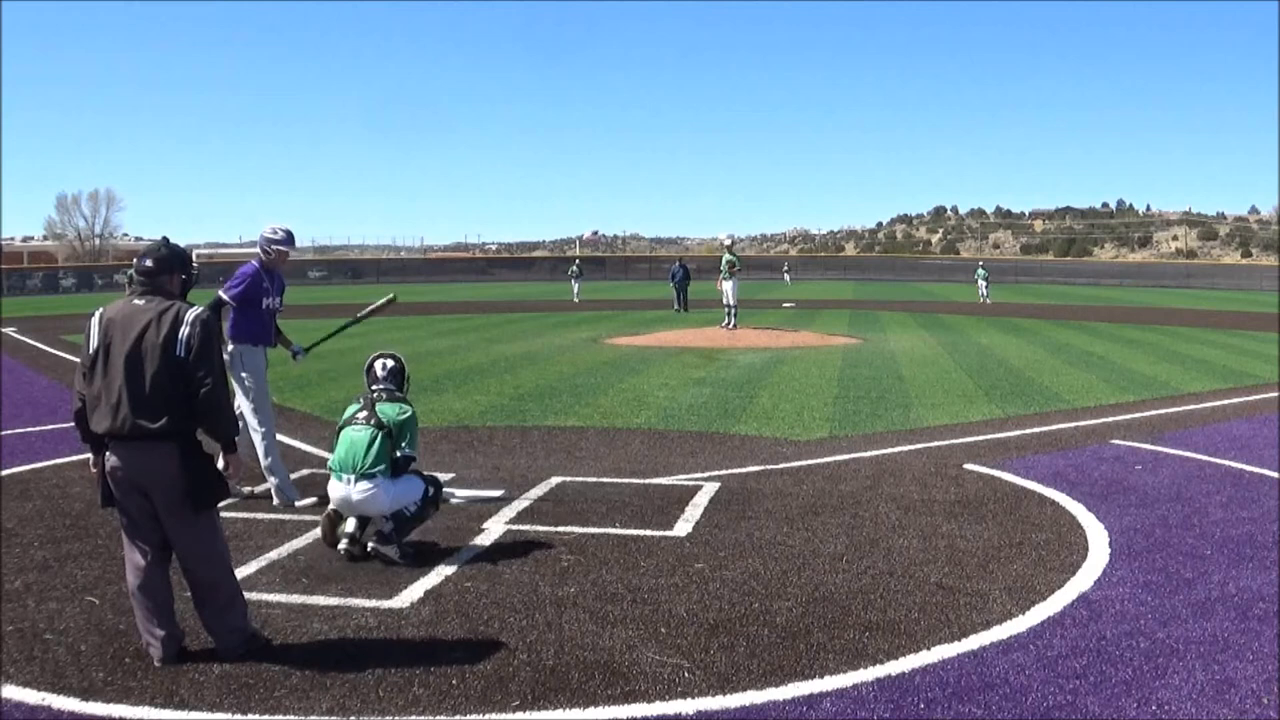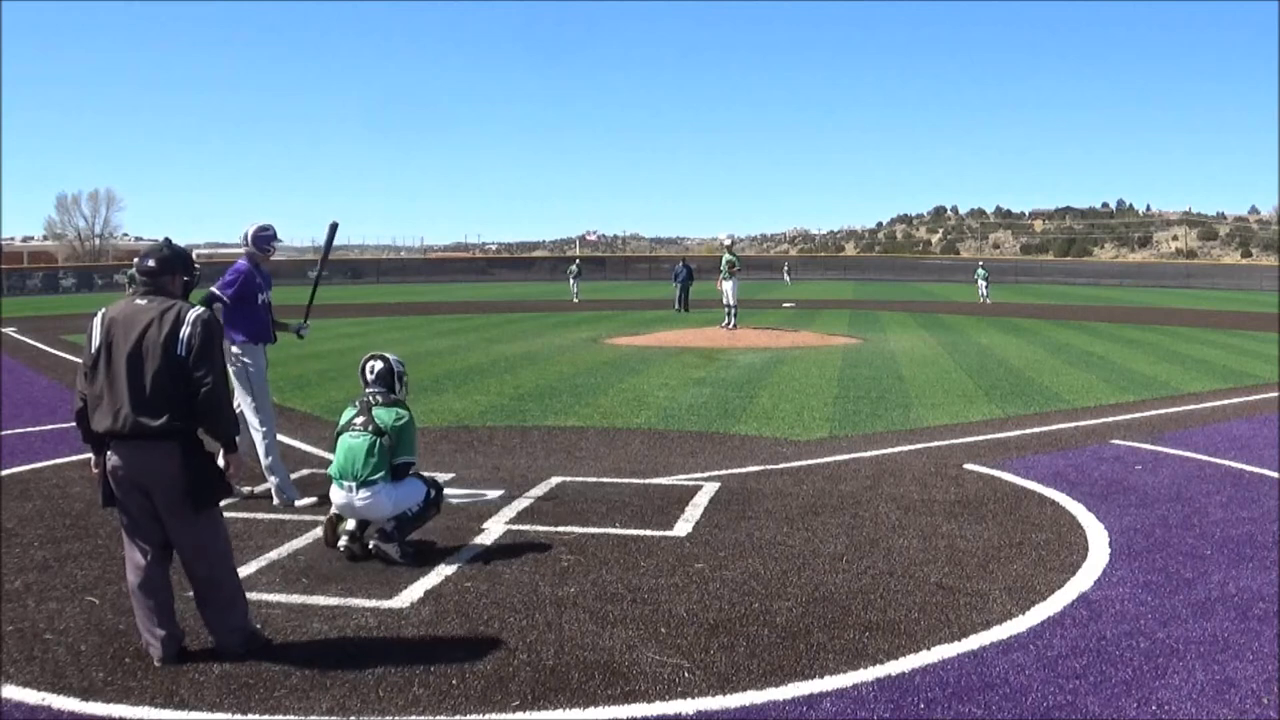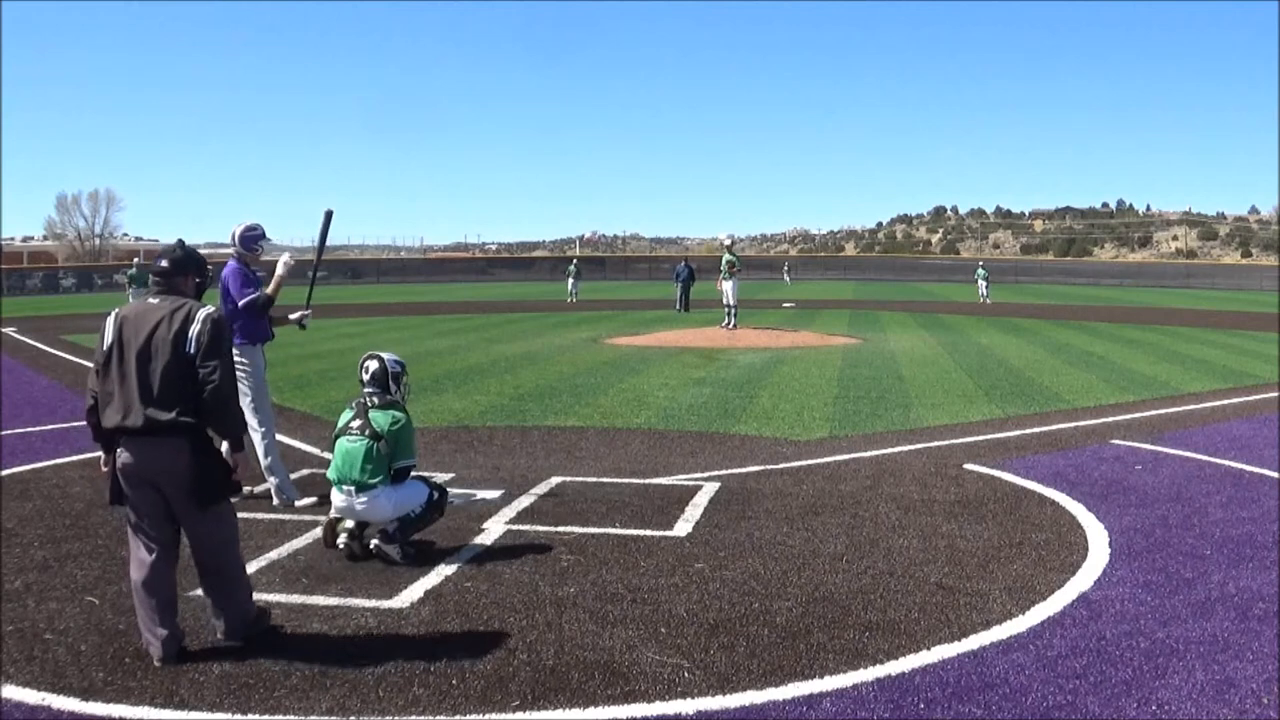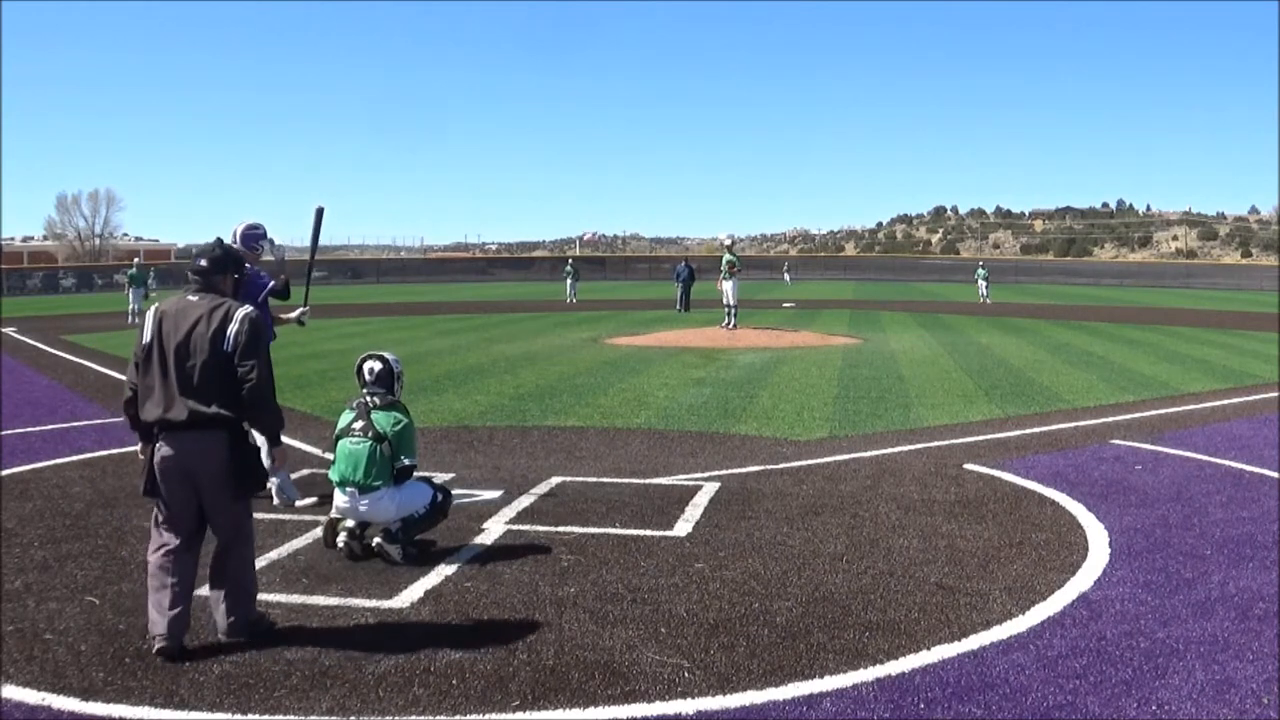
dt=0.4s
person 1, frame 1
left shoulder: (102, 320)
right shoulder: (191, 320)
left elbow: (84, 393)
right elbow: (210, 393)
left wrist: (96, 446)
right wrist: (228, 443)
left hip: (119, 455)
right hip: (173, 454)
left knee: (143, 555)
right knee: (203, 551)
left ankle: (161, 644)
right ankle: (233, 636)
person 1, frame 2
left shoulder: (104, 320)
right shoulder: (193, 320)
left elbow: (86, 393)
right elbow: (210, 392)
left wrist: (97, 446)
right wrist: (229, 443)
left hip: (121, 454)
right hip: (174, 452)
left knee: (143, 553)
right knee: (206, 548)
left ankle: (161, 644)
right ankle: (233, 635)
person 1, frame 3
left shoulder: (118, 319)
right shoulder: (203, 320)
left elbow: (98, 391)
right elbow: (218, 391)
left wrist: (107, 444)
right wrist: (235, 442)
left hip: (130, 451)
right hip: (184, 448)
left knee: (148, 550)
right knee: (215, 540)
left ankle: (161, 642)
right ankle: (237, 619)
person 1, frame 4
left shoulder: (157, 315)
right shoulder: (240, 318)
left elbow: (135, 384)
right elbow: (255, 388)
left wrist: (144, 434)
right wrist: (273, 437)
left hip: (168, 443)
right hip: (221, 442)
left knee: (170, 539)
right knee: (232, 534)
left ankle: (166, 630)
right ankle: (236, 619)
person 2, frame 1
left shoulder: (277, 280)
right shoulder: (249, 274)
right elbow: (214, 307)
left wrist: (290, 345)
left hip: (257, 353)
right hip: (244, 353)
left knee: (243, 419)
right knee: (262, 423)
right ankle: (283, 492)
person 2, frame 2
left shoulder: (262, 275)
right shoulder: (241, 272)
right elbow: (206, 303)
left wrist: (290, 327)
right wrist: (223, 341)
left hip: (255, 352)
right hip: (244, 353)
left knee: (242, 419)
right knee: (262, 423)
right ankle: (284, 492)
person 2, frame 3
left shoulder: (245, 272)
right shoulder: (234, 273)
left elbow: (260, 316)
right elbow: (259, 307)
left wrist: (292, 319)
right wrist: (280, 274)
left hip: (249, 352)
right hip: (243, 355)
left knee: (241, 419)
right knee: (261, 423)
right ankle: (283, 492)
person 2, frame 4
left shoulder: (246, 272)
right shoulder: (243, 274)
left elbow: (261, 316)
right elbow: (282, 291)
left wrist: (292, 317)
right wrist: (279, 261)
right ankle: (283, 492)
person 3, frame 1
left shoulder: (353, 408)
right shoulder: (403, 410)
left elbow: (337, 454)
right elbow: (402, 463)
right wrist: (389, 481)
left hip: (337, 491)
right hip: (370, 492)
right knee: (430, 488)
left ankle: (350, 534)
right ankle: (387, 538)
person 3, frame 2
left shoulder: (350, 411)
right shoulder: (399, 414)
left elbow: (340, 459)
right elbow: (402, 469)
right wrist: (389, 482)
left hip: (340, 497)
right hip: (372, 498)
right knee: (432, 491)
left ankle: (350, 532)
right ankle: (389, 536)
person 3, frame 3
left shoulder: (348, 413)
right shoulder: (396, 416)
left elbow: (341, 461)
right elbow: (402, 473)
right wrist: (388, 485)
left hip: (340, 500)
right hip: (373, 501)
right knee: (436, 495)
left ankle: (350, 530)
right ankle: (390, 537)
person 3, frame 4
left shoulder: (347, 414)
right shoulder: (397, 417)
left elbow: (338, 462)
right elbow: (405, 471)
left hip: (343, 502)
right hip: (376, 503)
right knee: (440, 496)
left ankle: (350, 529)
right ankle: (392, 536)
